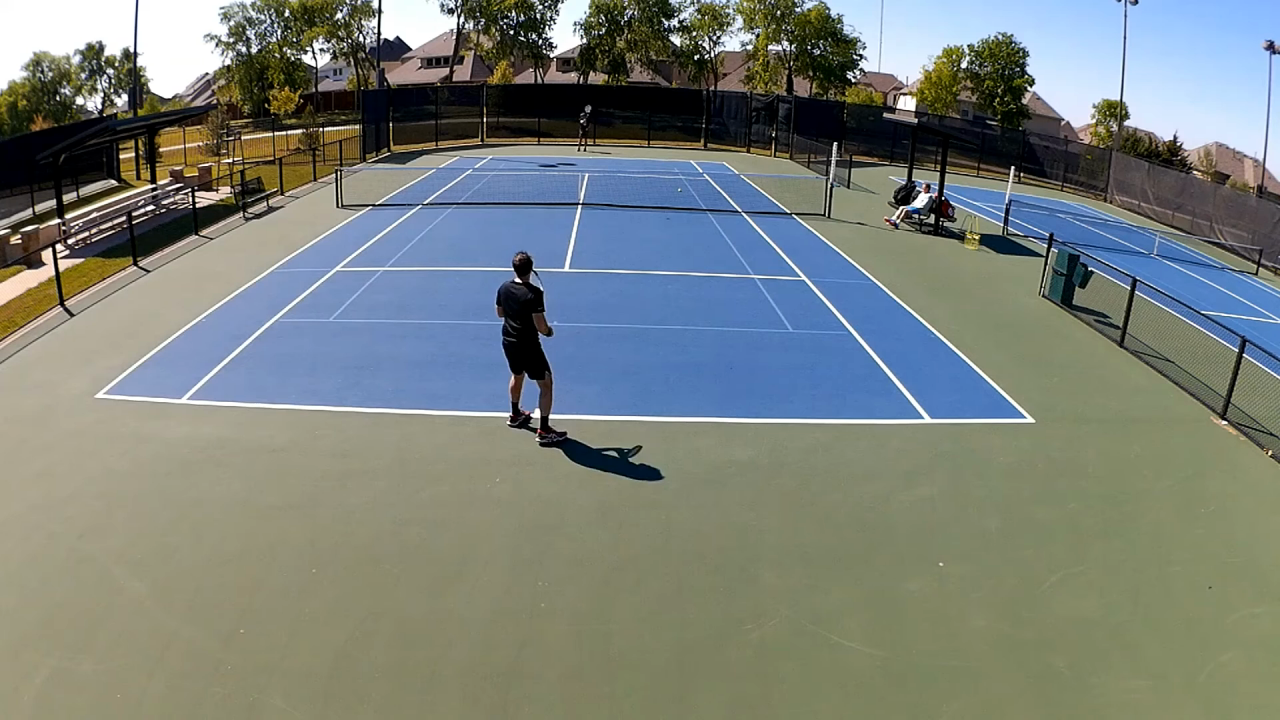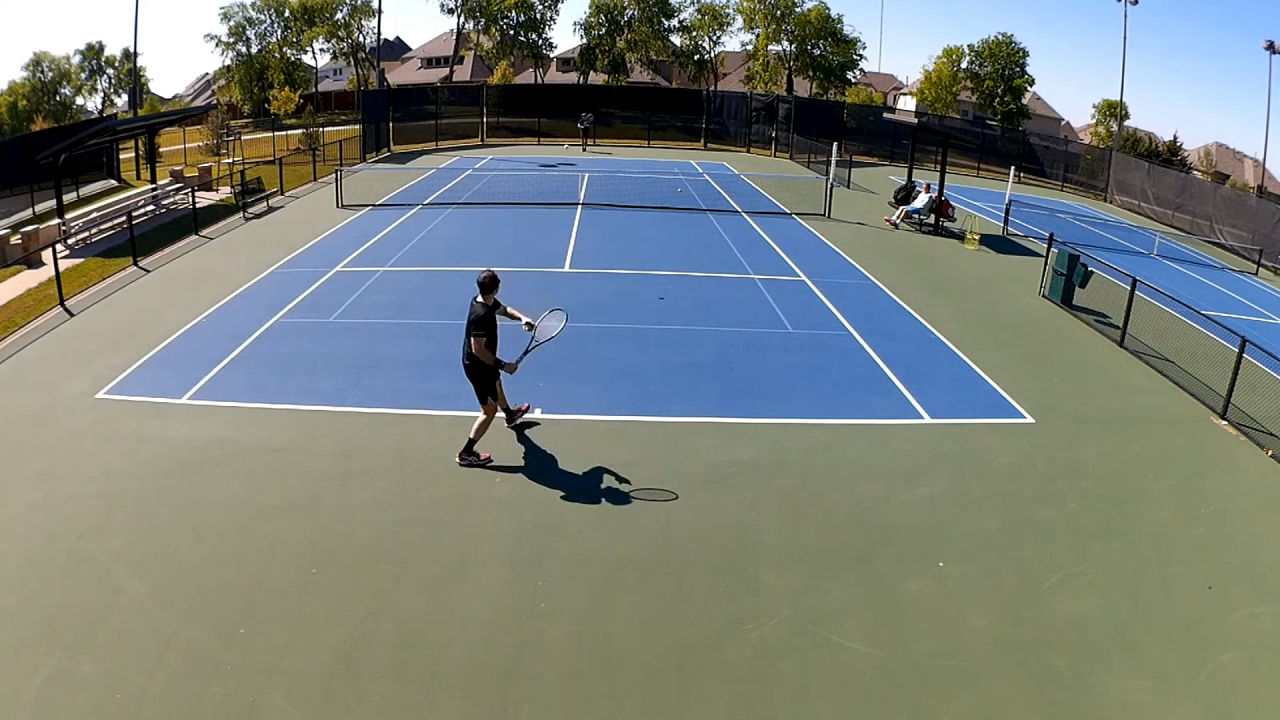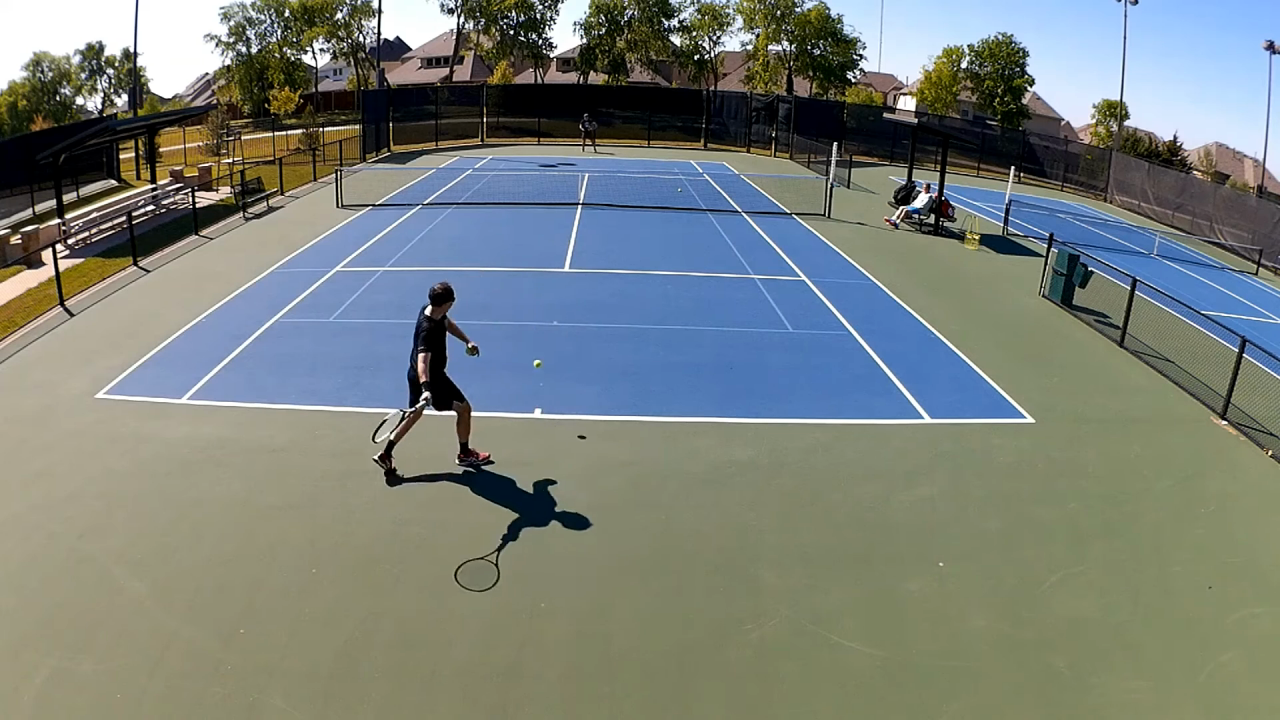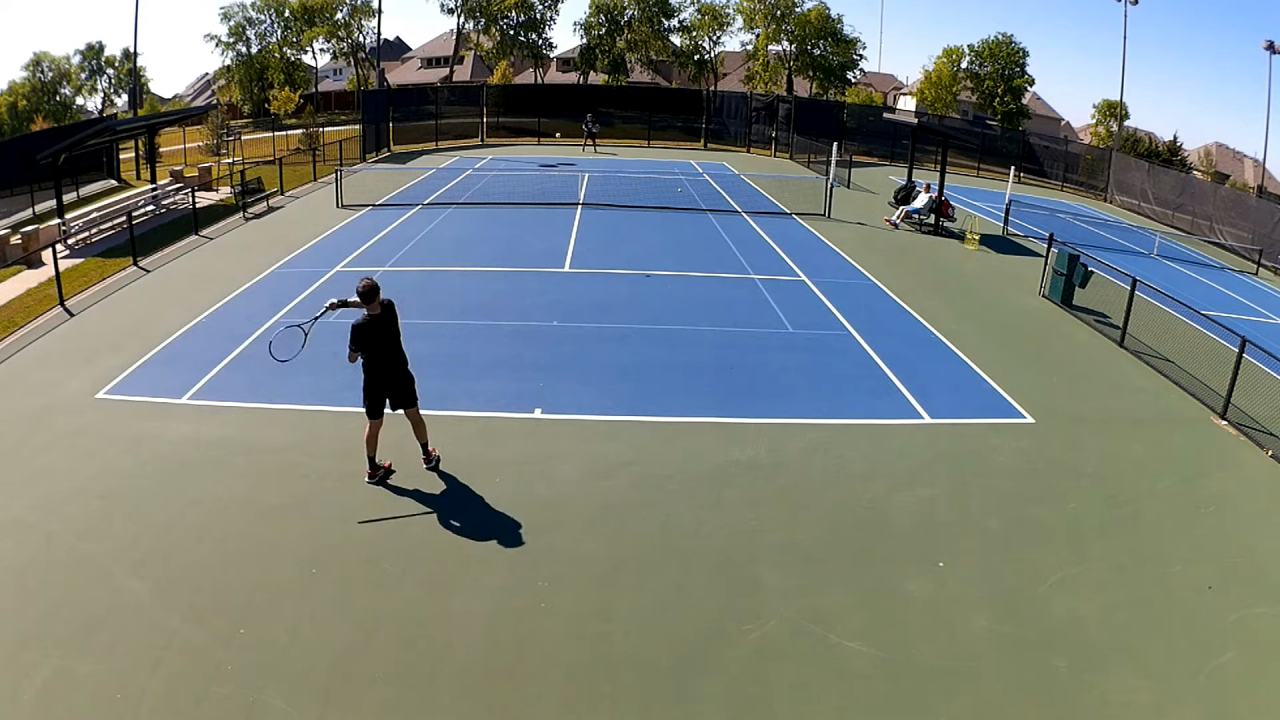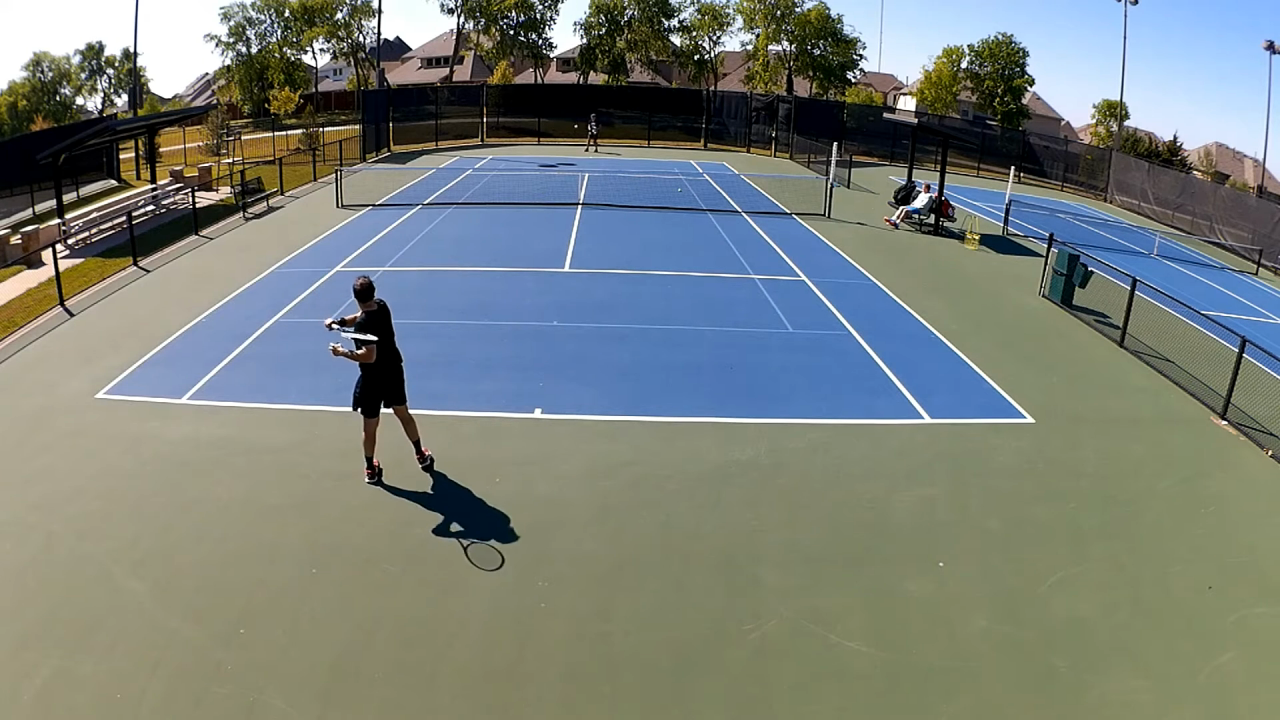
dt=0.5s
person 1, frame 1
left shoulder: (504, 288)
right shoulder: (534, 293)
left elbow: (500, 313)
right elbow: (540, 324)
right wrist: (548, 332)
left hip: (508, 341)
right hip: (527, 345)
left knee: (517, 376)
right knee: (546, 384)
left ankle: (515, 415)
right ankle: (544, 429)
person 1, frame 2
left shoulder: (484, 302)
right shoulder: (481, 315)
left elbow: (505, 309)
right elbow: (477, 349)
left wrist: (522, 318)
right wrist: (501, 365)
left hip: (478, 363)
right hip: (478, 366)
left knee: (496, 385)
right knee: (490, 410)
left ankle: (510, 415)
right ankle: (467, 452)
person 1, frame 3
left shoulder: (434, 310)
right shoulder: (429, 329)
left elbow: (447, 323)
right elbow: (423, 361)
left wrist: (467, 341)
right wrist: (426, 388)
left hip: (414, 375)
right hip: (432, 379)
left knee: (413, 415)
right knee: (464, 410)
left ankle: (384, 455)
right ankle: (465, 454)
person 1, frame 4
left shoulder: (359, 326)
right shoulder: (388, 306)
left elbow: (352, 358)
right elbow: (372, 303)
right wrist: (341, 303)
left hip: (372, 380)
right hip: (399, 375)
left knee: (374, 424)
right knee: (414, 416)
left ankle: (373, 468)
right ankle: (428, 456)
person 1, frame 5
left shoulder: (363, 322)
right shoulder: (382, 306)
left elbow: (369, 356)
left wrist: (342, 352)
right wrist: (338, 321)
left hip: (373, 379)
right hip: (394, 371)
left knee: (370, 425)
right knee: (404, 414)
left ankle: (371, 469)
right ankle: (421, 456)
